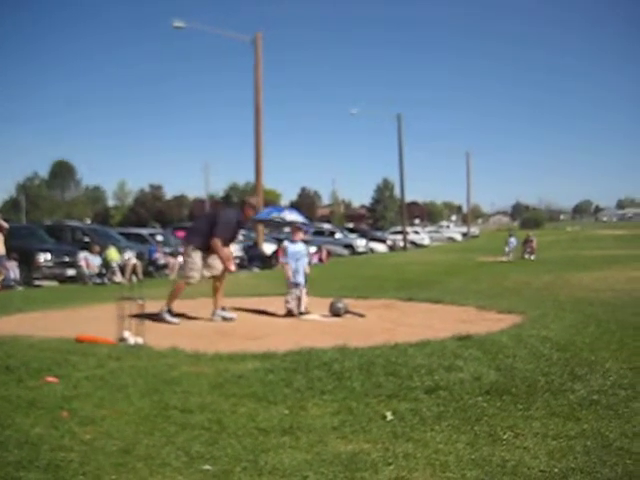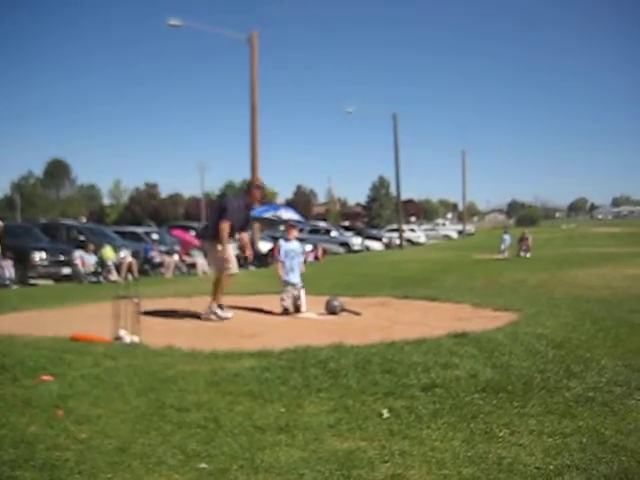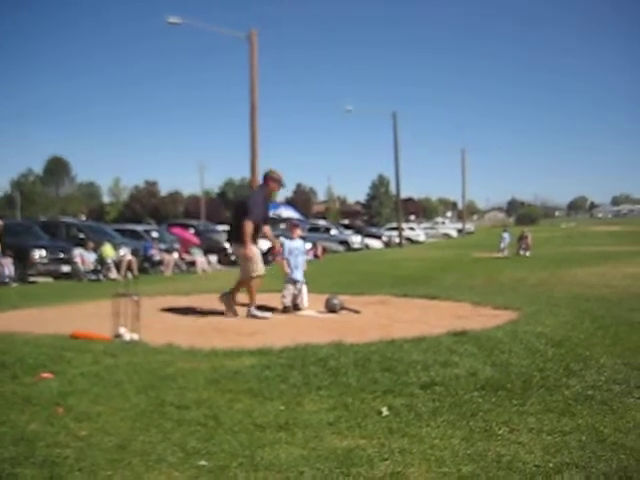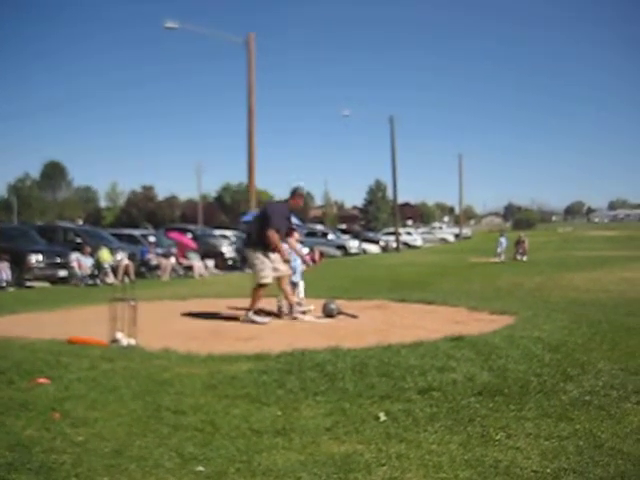
dt=0.3s
person 1, frame 1
left shoulder: (238, 222)
right shoulder: (228, 217)
left elbow: (224, 244)
right elbow: (215, 241)
left wrist: (230, 261)
right wrist: (225, 262)
left hip: (208, 248)
right hip: (195, 245)
left knee: (220, 274)
right knee: (189, 279)
left ankle: (218, 311)
right ankle: (166, 309)
person 1, frame 2
left shoulder: (246, 207)
right shoulder: (236, 203)
left elbow: (243, 232)
right elbow: (224, 224)
left wrist: (247, 249)
right wrist: (225, 248)
left hip: (219, 240)
right hip: (214, 238)
left knee: (222, 274)
right knee: (228, 270)
left ankle: (213, 310)
right ankle: (214, 305)
person 1, frame 3
left shoulder: (264, 200)
right shoulder: (256, 198)
left elbow: (264, 225)
right elbow: (248, 223)
left wrist: (275, 242)
right wrist: (247, 247)
left hip: (248, 241)
right hip: (242, 240)
left knee: (249, 274)
right knee: (256, 273)
left ankle: (229, 295)
right ankle: (252, 309)
person 1, frame 4
left shoulder: (286, 213)
right shoulder: (277, 208)
left elbow: (289, 238)
right elbow: (270, 232)
left wrist: (302, 255)
right wrist: (282, 252)
left hip: (269, 249)
right hip: (256, 249)
left knee: (284, 274)
right knee: (265, 281)
left ankle: (295, 308)
right ankle: (250, 313)
